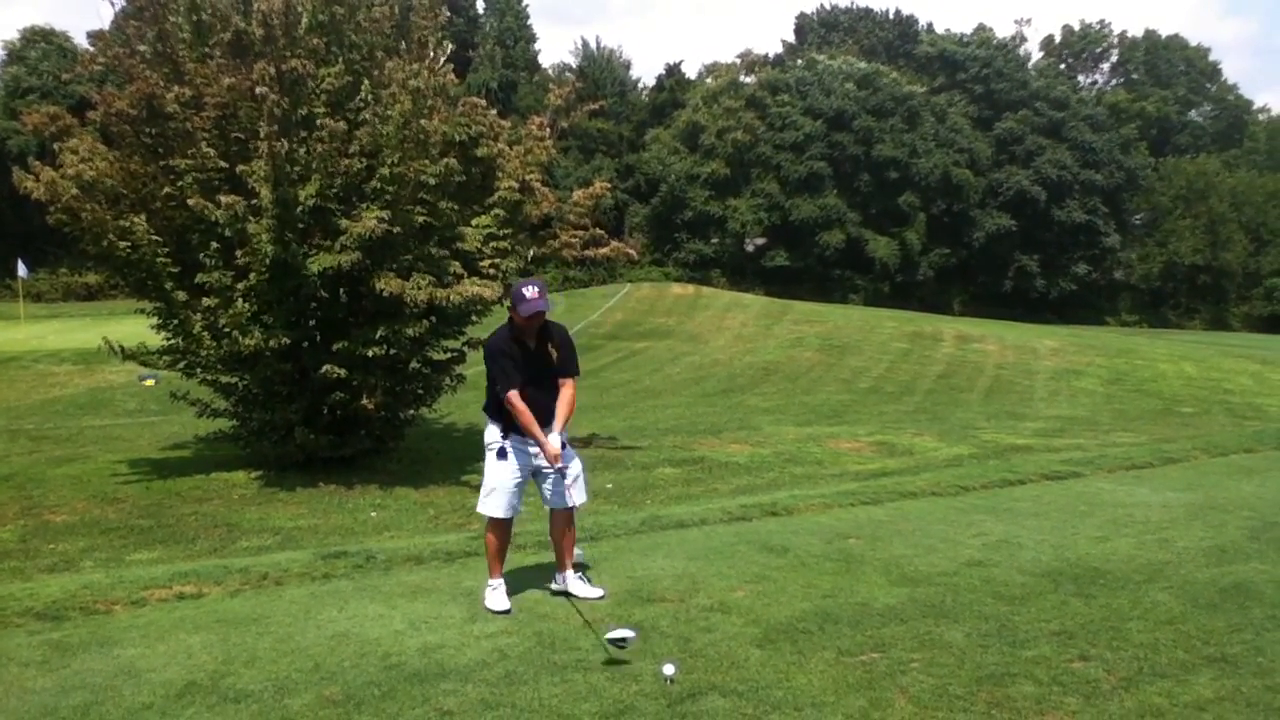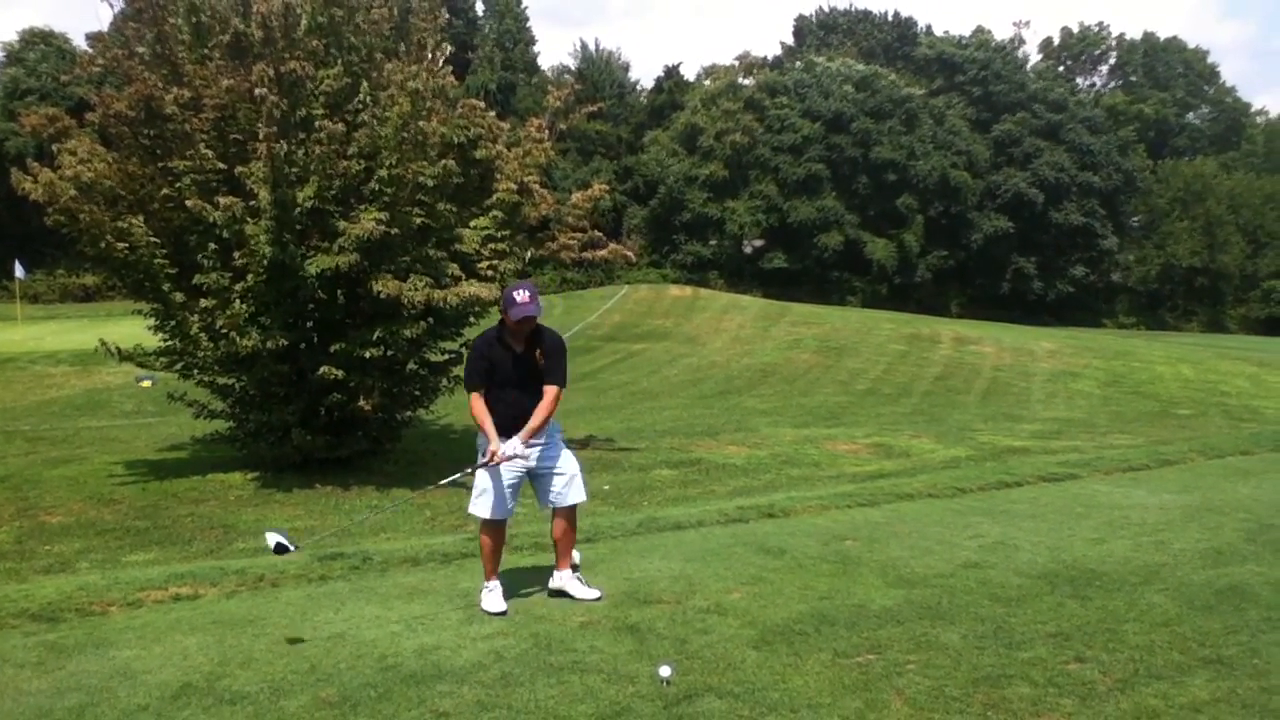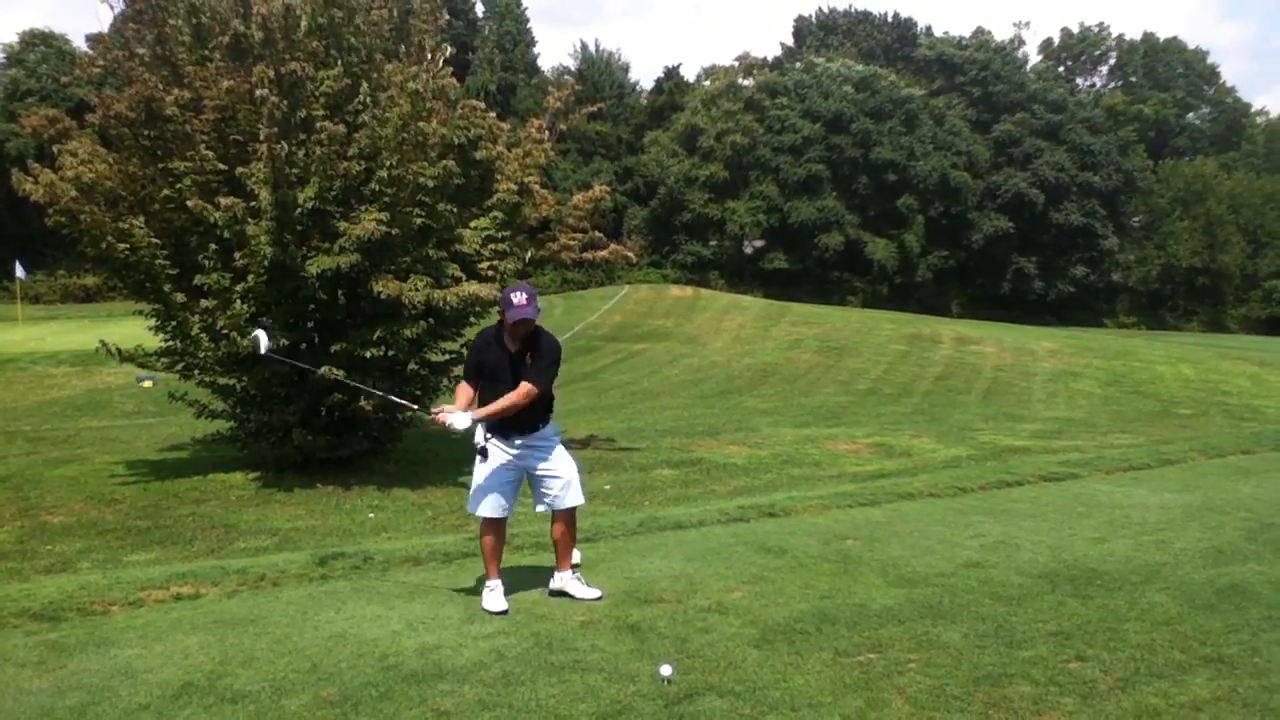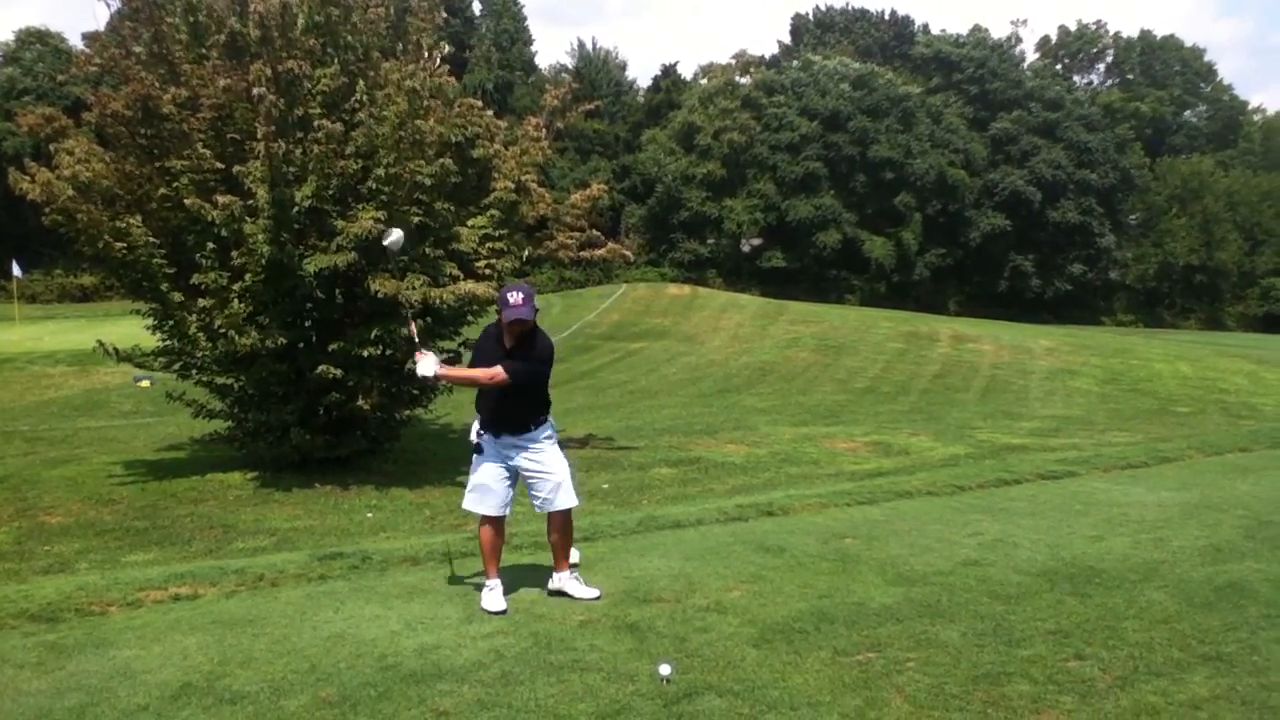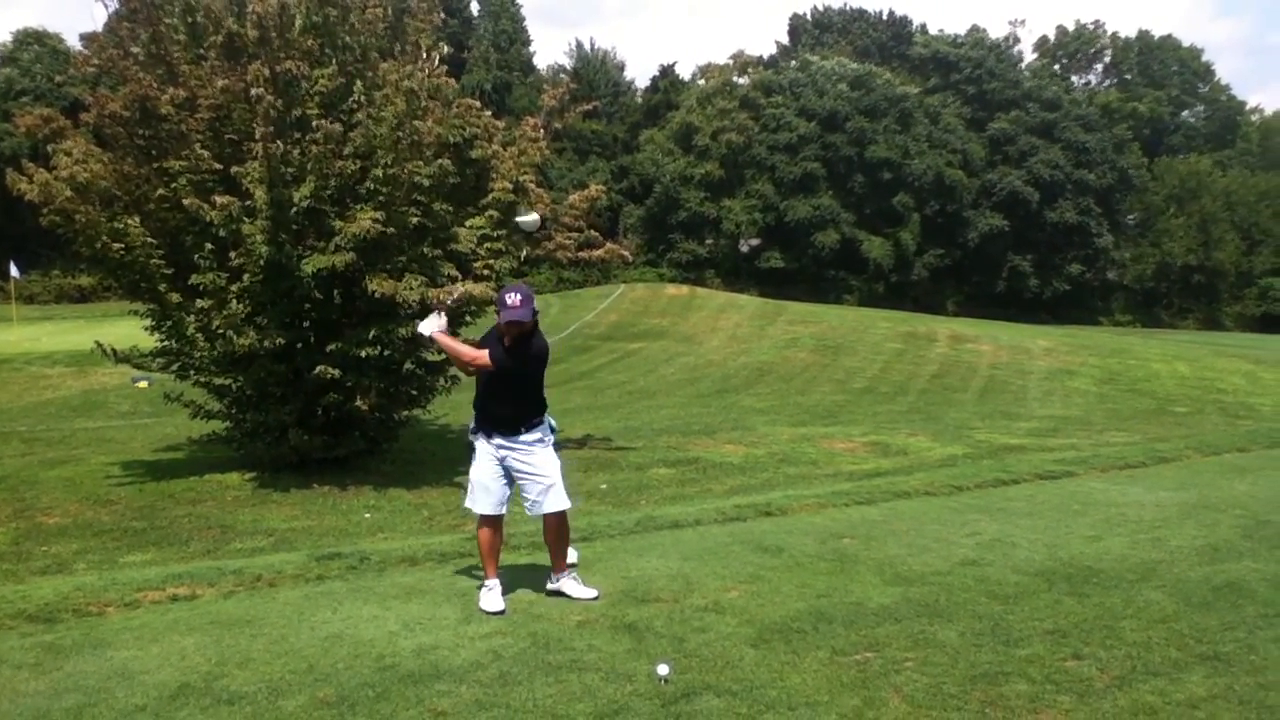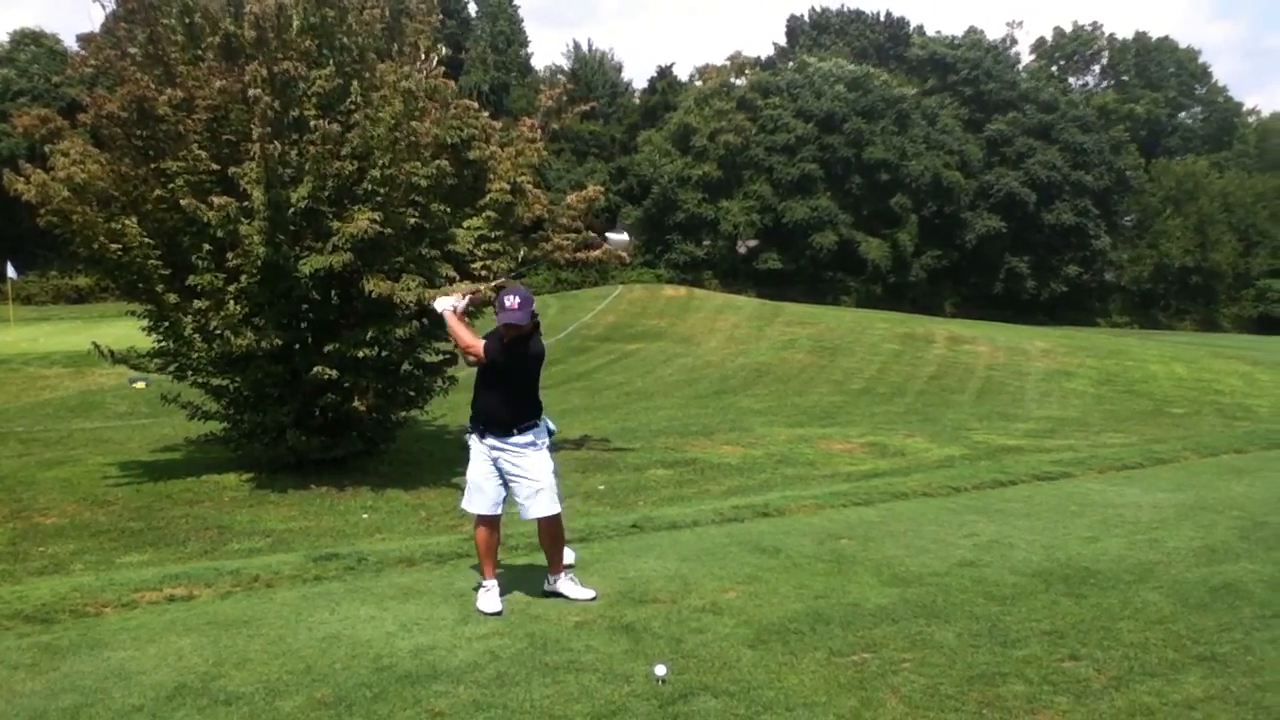
dt=0.1s
person 1, frame 1
left shoulder: (559, 336)
right shoulder: (498, 345)
left elbow: (567, 387)
right elbow: (513, 400)
left wrist: (556, 434)
right wrist: (542, 442)
left hip: (549, 432)
right hip: (509, 437)
left knee: (564, 505)
right knee: (500, 513)
left ankle: (565, 574)
right ankle: (495, 583)
person 1, frame 2
left shoulder: (551, 342)
right shoulder: (484, 346)
left elbow: (551, 396)
right elbow: (476, 397)
left wrist: (522, 439)
right wrist: (492, 441)
left hip: (542, 437)
right hip: (498, 439)
left knee: (566, 503)
right knee: (493, 515)
left ankle: (563, 575)
right ankle: (491, 585)
person 1, frame 3
left shoulder: (548, 346)
right shoulder: (484, 341)
left elbow: (524, 395)
right elbow: (470, 382)
left wrist: (475, 416)
right wrist: (458, 410)
left hip: (540, 438)
right hip: (496, 440)
left knee: (566, 504)
right knee: (492, 515)
left ankle: (564, 575)
right ankle: (493, 583)
person 1, frame 4
left shoulder: (540, 347)
right shoulder: (490, 335)
left elbow: (491, 377)
right elbow: (473, 372)
left wrist: (441, 372)
right wrist: (440, 368)
left hip: (535, 438)
right hip: (492, 438)
left knee: (560, 507)
right knee: (491, 513)
left ankle: (562, 576)
right ankle: (492, 583)
person 1, frame 5
left shoulder: (534, 348)
right shoulder: (497, 334)
left elbow: (478, 360)
right elbow: (471, 367)
left wrist: (437, 335)
right wrist: (445, 334)
left hip: (528, 440)
right hip: (488, 439)
left knee: (554, 509)
right knee: (488, 513)
left ankle: (560, 576)
right ankle: (491, 583)
person 1, frame 6
left shoulder: (529, 350)
right shoulder: (502, 334)
left elbow: (474, 347)
right elbow: (473, 356)
left wrist: (447, 311)
right wrist: (458, 314)
left hip: (523, 441)
right hip: (484, 439)
left knee: (547, 512)
right knee: (485, 514)
left ankle: (557, 577)
right ankle: (489, 584)
